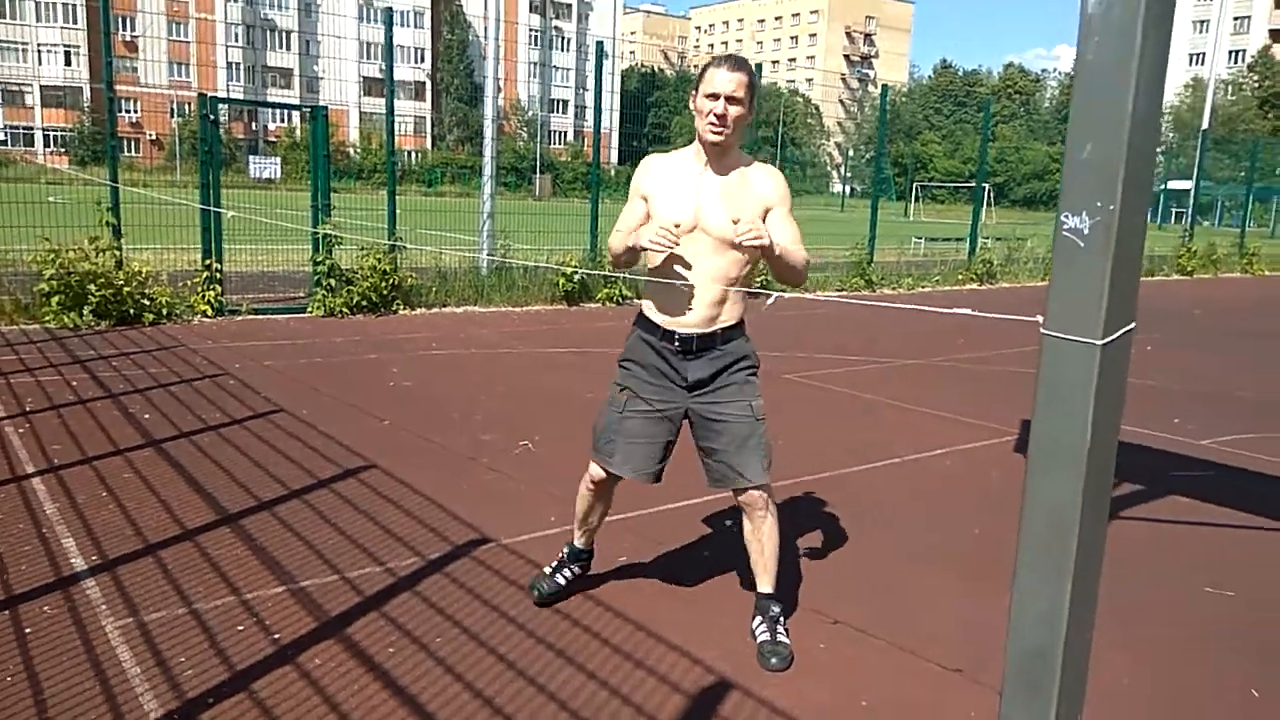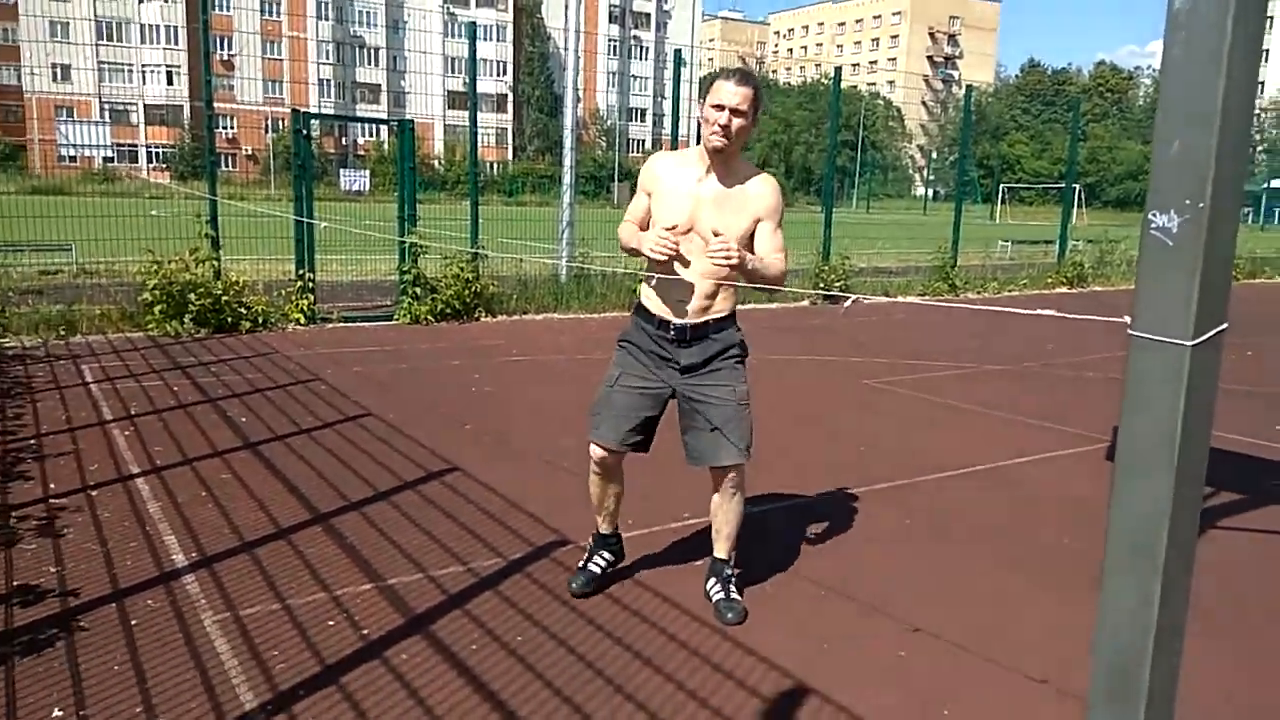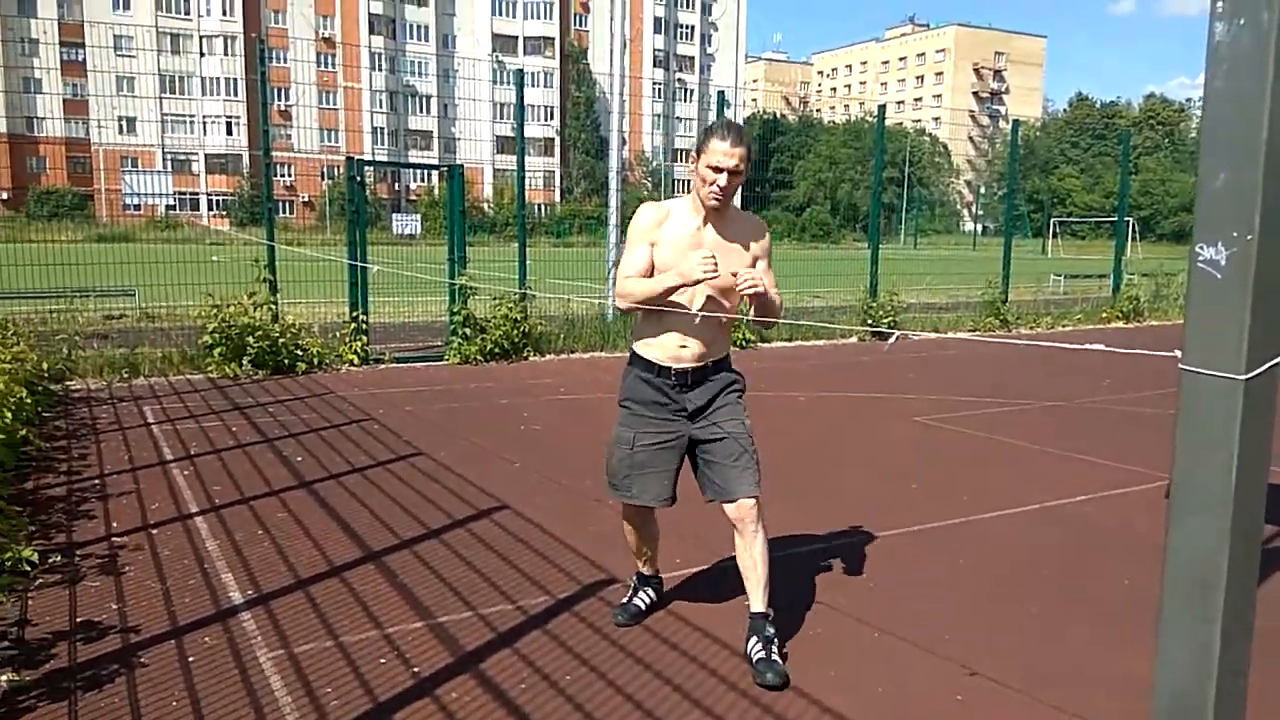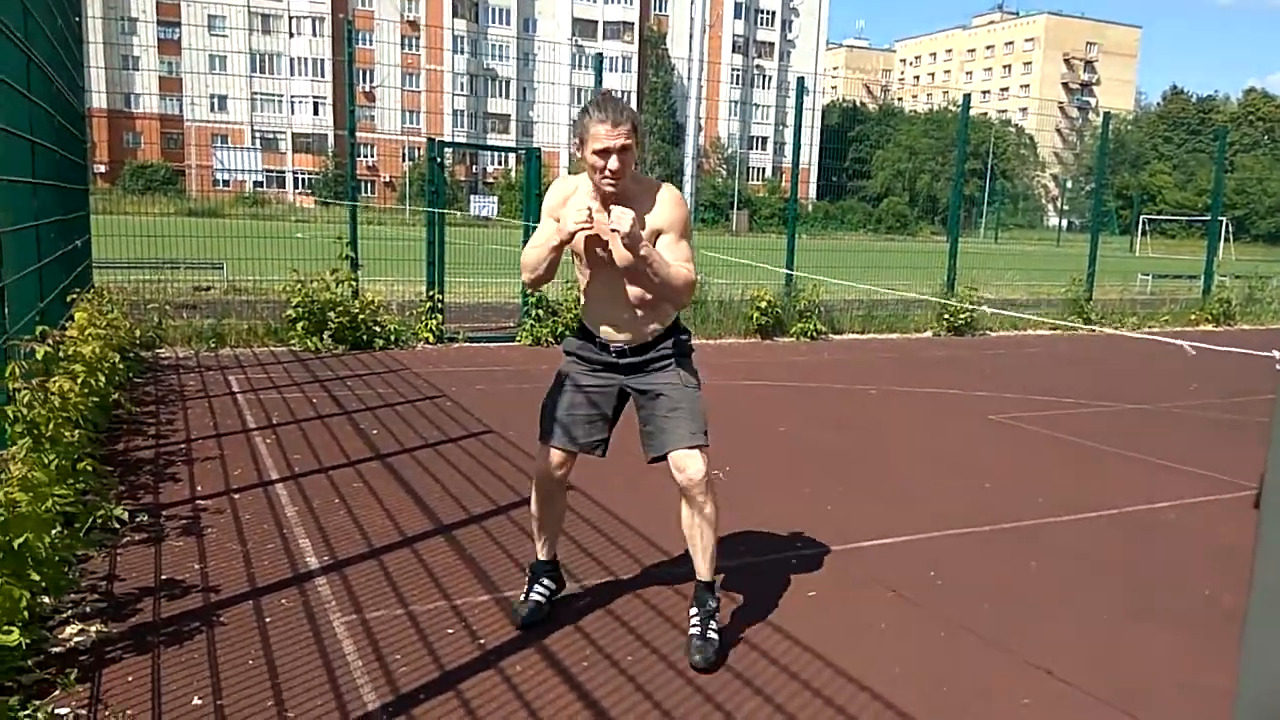
dt=1s
person 1, frame 1
left shoulder: (766, 182)
right shoulder: (654, 170)
left elbow: (798, 274)
right elbow: (615, 251)
left wrist: (768, 247)
right wrist: (637, 239)
left hip: (723, 356)
right hip: (652, 349)
left knee: (754, 492)
right knee: (601, 472)
left ankle: (768, 609)
right ankle: (577, 556)
person 1, frame 2
left shoulder: (763, 190)
right shoulder: (660, 168)
left elbow: (778, 274)
right elbow: (626, 231)
left wrist: (745, 263)
right wrist: (641, 241)
left hip: (715, 345)
right hip: (648, 337)
left knee: (728, 470)
right knee: (603, 451)
left ankle: (720, 572)
right ankle: (605, 545)
person 1, frame 3
left shoulder: (754, 230)
right shoulder: (653, 217)
left elbow: (771, 315)
right elbow: (624, 294)
left wrist: (762, 294)
right wrist: (681, 275)
left hip: (715, 385)
right hip: (650, 383)
left knee: (744, 508)
right knee: (635, 504)
left ankle: (760, 628)
right ankle: (648, 581)
person 1, frame 4
left shoulder: (666, 201)
right shoulder: (563, 194)
left elbow: (684, 291)
right elbow: (530, 276)
left wrist: (640, 248)
right wrist: (563, 234)
left hip: (661, 354)
right hip: (592, 351)
left knee: (692, 473)
right knee: (551, 466)
left ankle: (705, 600)
right ankle: (545, 572)
